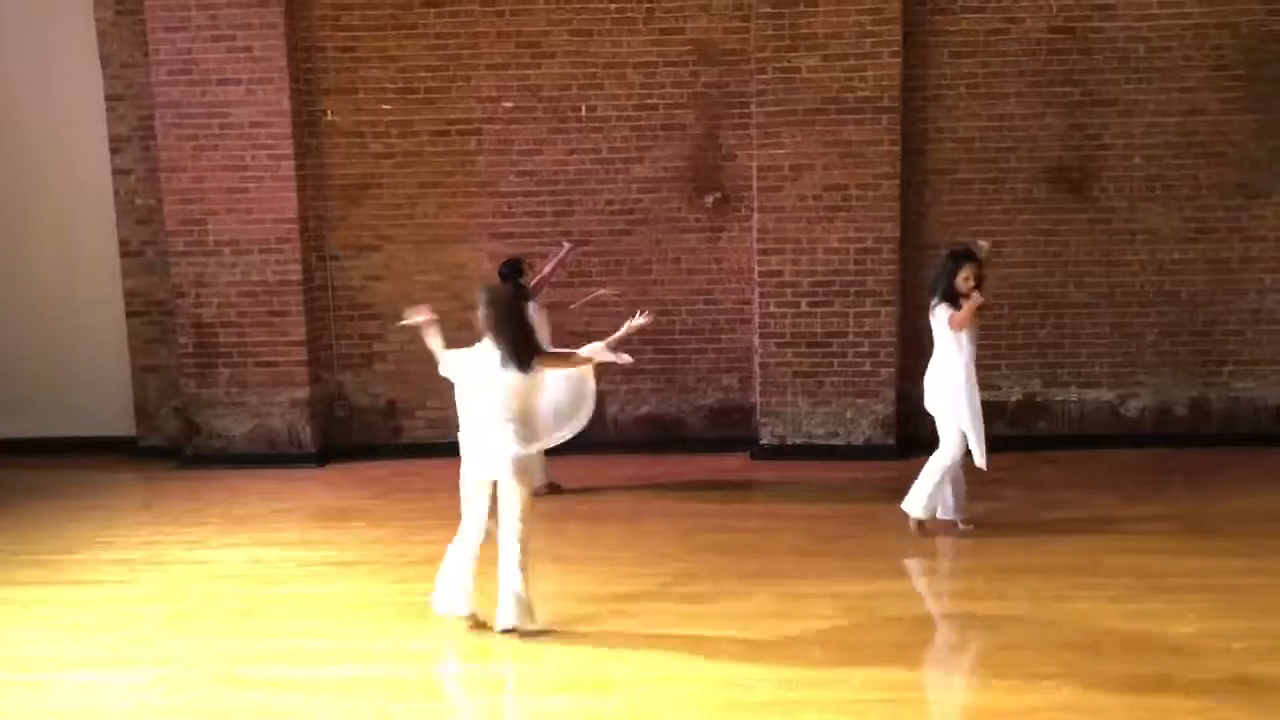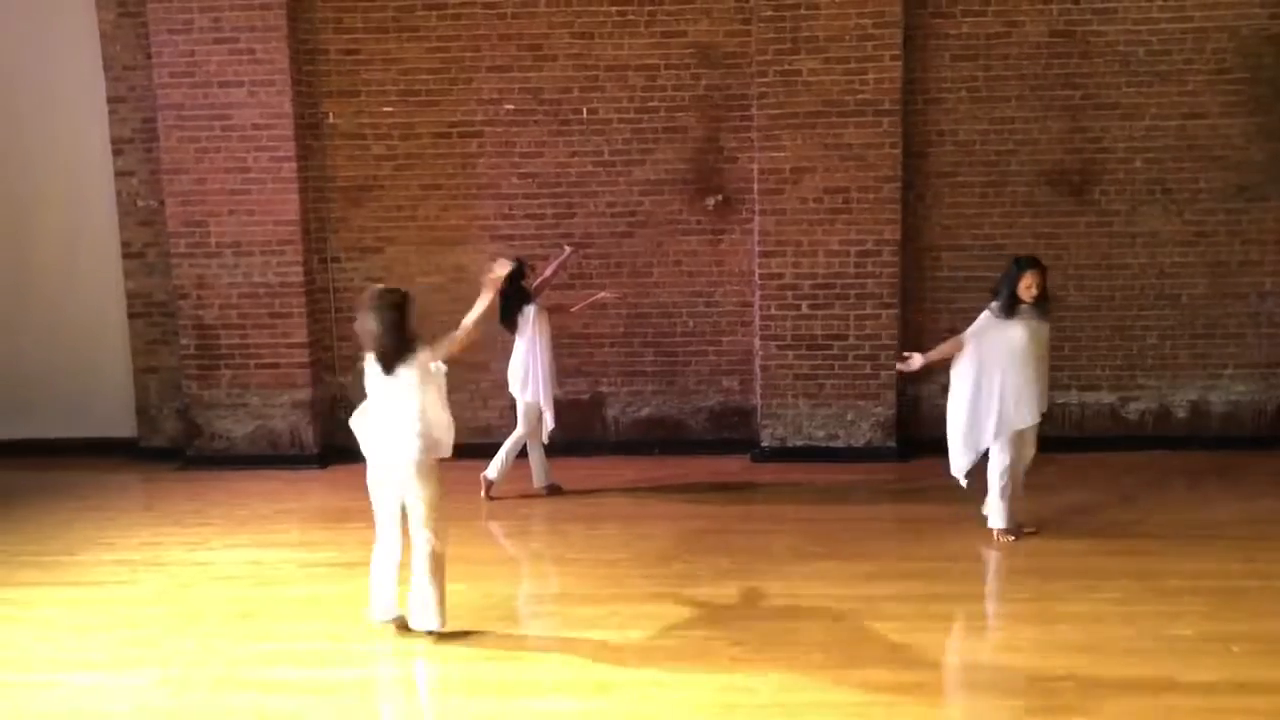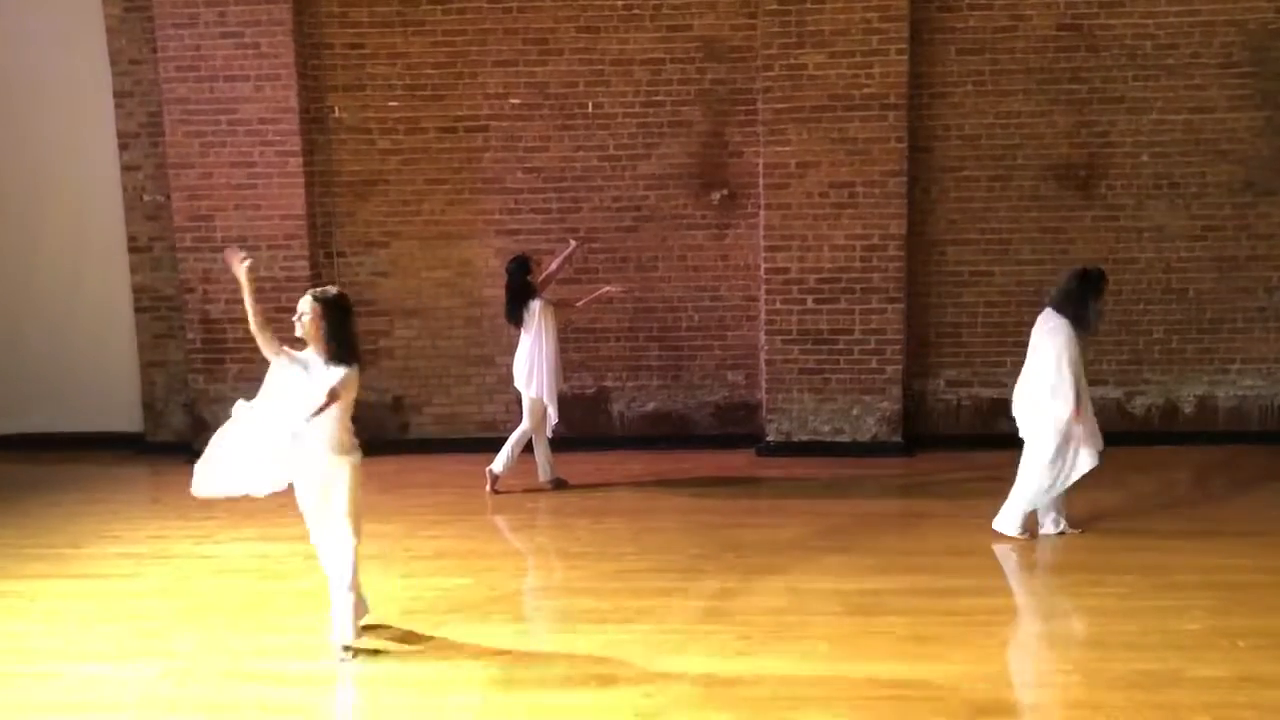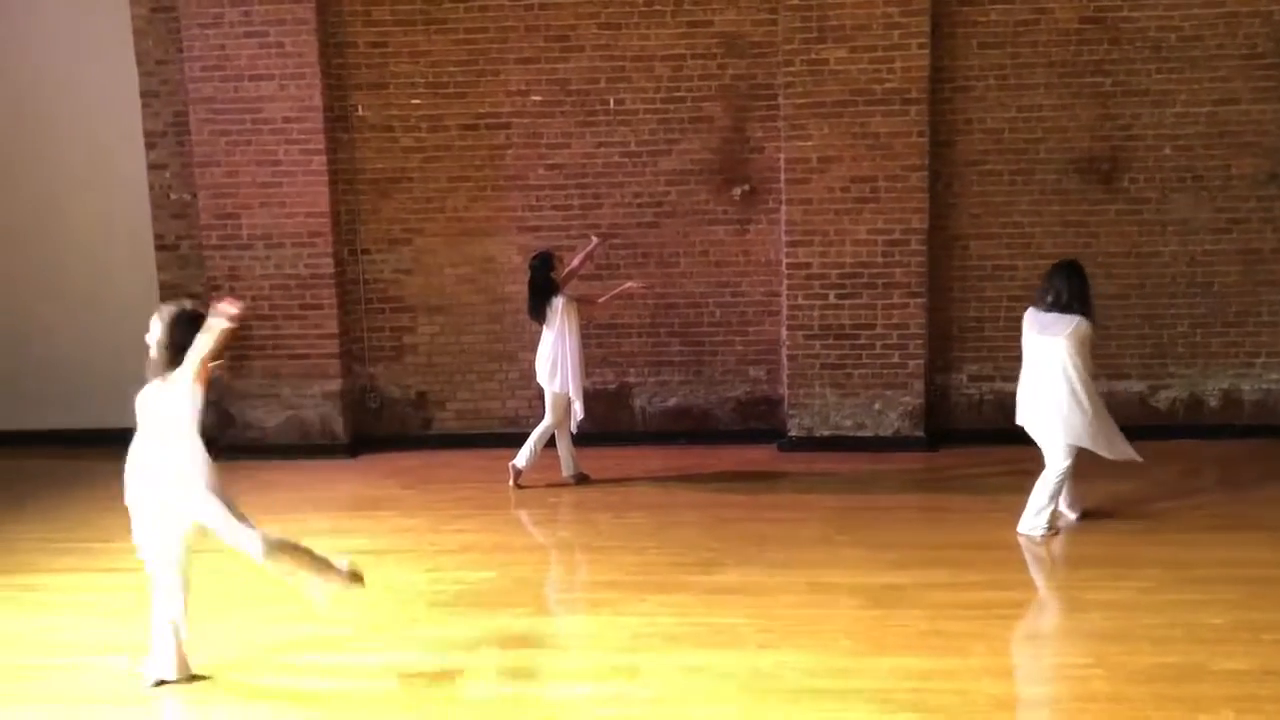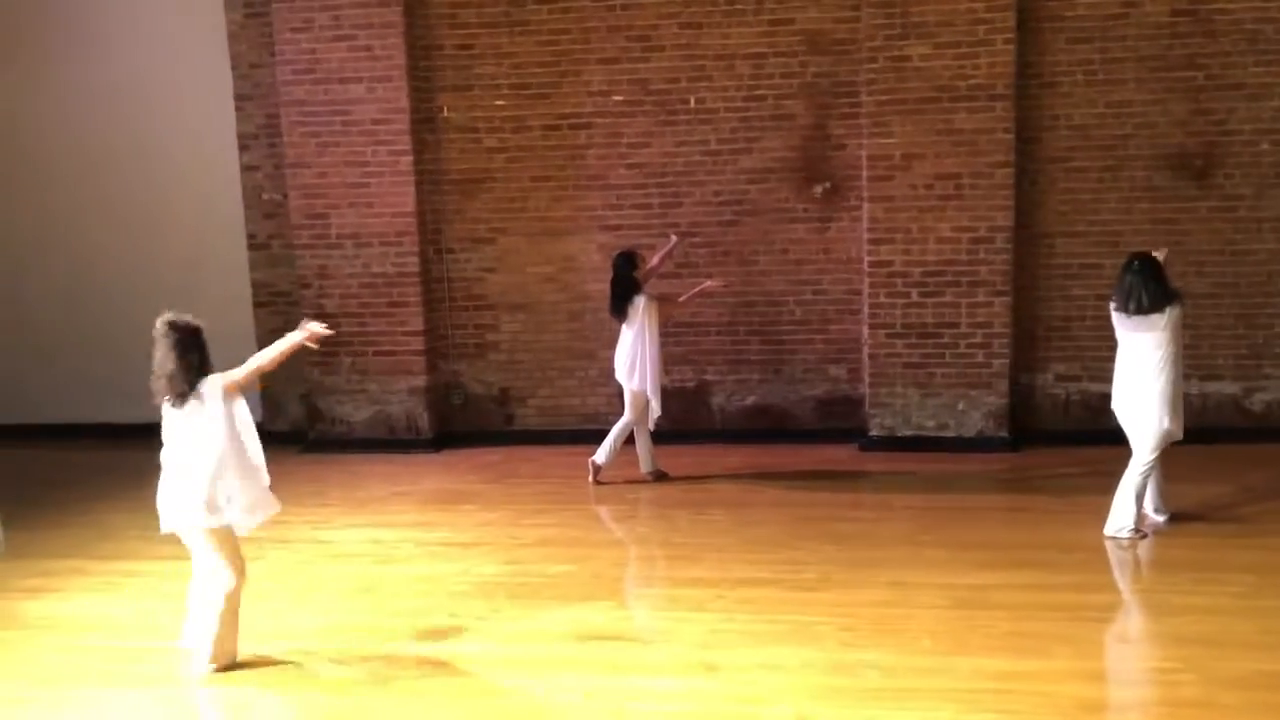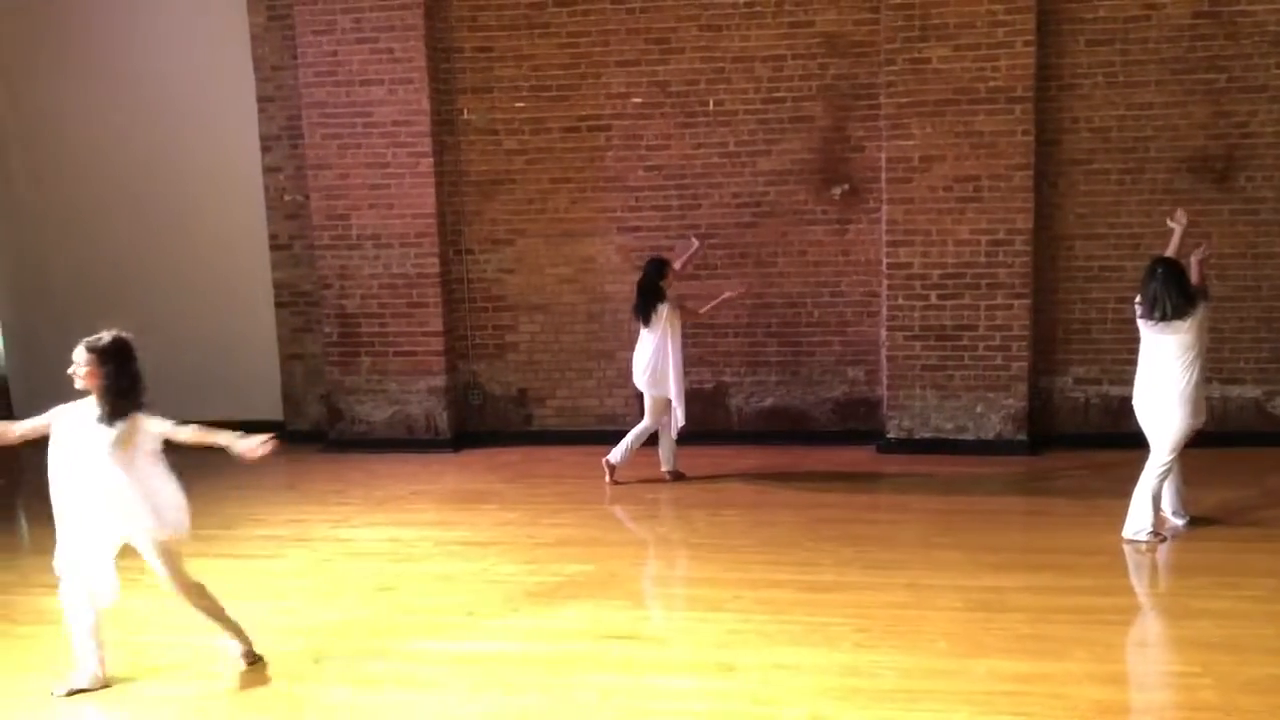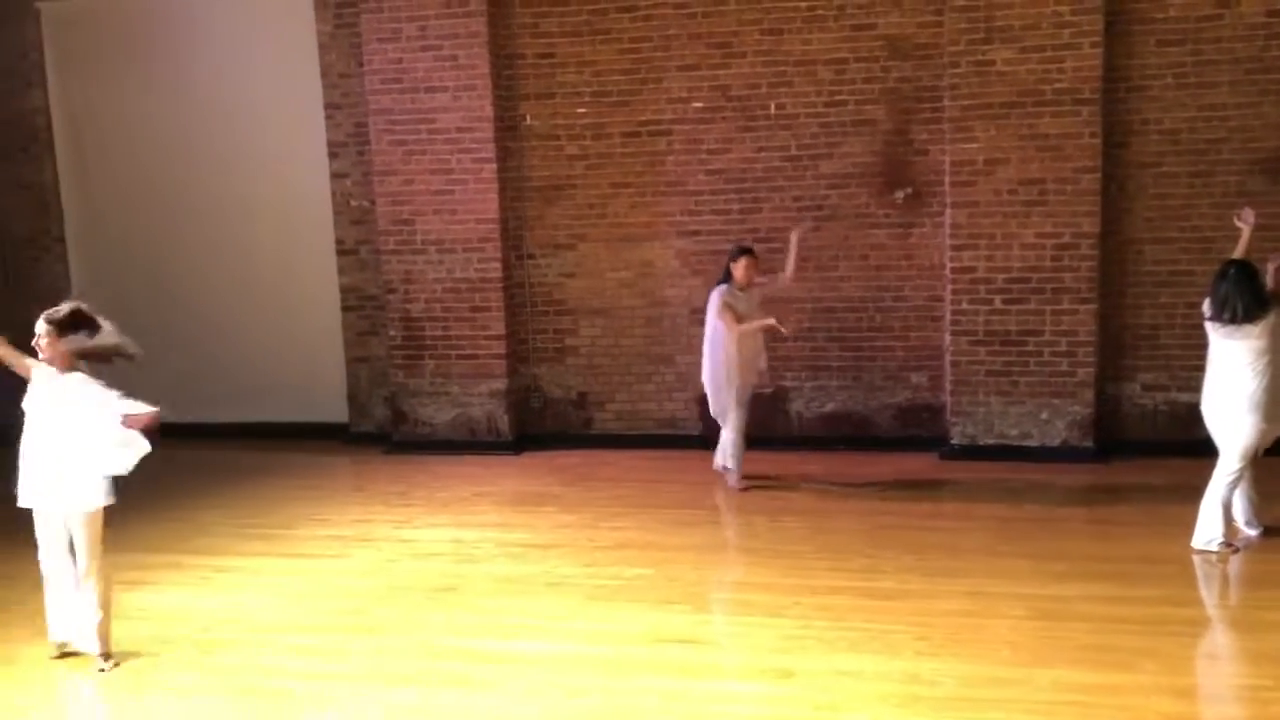
dt=0.7s
person 1, frame 1
left shoulder: (470, 359)
right shoulder: (530, 359)
left elbow: (442, 358)
right elbow: (581, 358)
left wrist: (430, 326)
right wrist: (620, 335)
left hip: (477, 456)
right hip: (515, 457)
left knee: (471, 531)
right knee: (511, 535)
left ankle: (455, 601)
right ankle: (513, 614)
person 1, frame 2
left shoulder: (374, 363)
right shoulder: (416, 361)
right elbow: (460, 338)
right wrist: (488, 293)
left hip: (382, 460)
right hip: (414, 462)
left knee: (387, 536)
right knee: (426, 538)
left ankle: (384, 608)
right ankle: (429, 618)
person 1, frame 3
left shoulder: (345, 371)
right shoulder: (292, 362)
left elbow: (323, 401)
right elbow: (261, 335)
left wrist: (296, 421)
right wrist: (245, 284)
left hip: (340, 464)
right hip: (304, 466)
left knee: (346, 542)
right knee: (325, 542)
left ankle: (344, 627)
right ankle: (346, 610)
person 1, frame 4
left shoulder: (184, 380)
right shoulder: (167, 383)
left elbow: (202, 352)
left wrist: (219, 322)
left hip: (193, 486)
right hip: (168, 493)
left knee: (255, 544)
right knee: (165, 575)
left ankle: (335, 573)
right ankle: (170, 662)
person 1, frame 5
left shoulder: (173, 399)
right shoulder: (211, 387)
right elbow: (253, 366)
right wrist: (298, 335)
left hip: (176, 498)
right hip: (202, 500)
left knee: (208, 567)
right knee: (228, 574)
left ankle: (198, 641)
right ankle: (214, 655)
person 1, frame 6
left shoulder: (132, 419)
right shoulder: (69, 415)
left elbow: (184, 432)
left wrist: (238, 441)
left hip: (140, 515)
right hip: (97, 520)
left knee: (179, 584)
right knee: (75, 592)
left ankle: (239, 642)
right ankle: (88, 672)
person 1, frame 7
left shoulder: (85, 388)
right shoulder: (43, 375)
left elbow: (126, 405)
left wrist: (141, 414)
left hip: (78, 489)
right hip: (43, 482)
left knee: (89, 564)
right knee: (54, 561)
left ankle: (98, 643)
right ankle: (68, 633)
person 2, frame 1
left shoulder: (959, 301)
right shoulder: (943, 308)
right elbow: (958, 322)
left wrist: (978, 258)
right wrist: (971, 306)
left hip: (958, 387)
right hip: (946, 388)
left knee: (955, 449)
right knee: (951, 449)
left ankle: (950, 510)
right ankle: (917, 508)
person 2, frame 2
left shoulder: (1038, 314)
right shoulder: (997, 314)
right elbow: (962, 341)
right wrist: (924, 358)
left hip: (1027, 400)
right hip: (1001, 398)
left knee: (1025, 455)
right knee: (1002, 459)
left ankle: (997, 509)
right ankle: (999, 522)
person 2, frame 3
left shoulder: (1052, 316)
right shoulder: (1064, 328)
right elbow: (1067, 377)
right wrist: (1077, 417)
left hip: (1041, 401)
right hip: (1044, 407)
left knee: (1057, 465)
right knee: (1042, 466)
left ankle: (1052, 522)
right ankle: (1009, 521)
person 2, frame 4
left shoulder: (1031, 316)
right shoulder: (1080, 325)
right elbow: (1081, 363)
left hip: (1031, 400)
right hip: (1060, 404)
left knee: (1059, 457)
right knee: (1060, 463)
left ankle: (1067, 508)
right ankle: (1033, 522)
person 2, frame 5
left shoulder: (1118, 311)
right shoulder: (1171, 314)
left elbow: (1133, 292)
right elbow: (1169, 295)
left wrist: (1153, 263)
right wrist: (1156, 269)
left hip: (1126, 398)
right hip: (1155, 400)
left knee: (1148, 455)
right knee: (1144, 461)
left ankle: (1154, 510)
right ankle: (1121, 524)
person 2, frame 6
left shoulder: (1142, 311)
right shoulder: (1193, 316)
left elbow: (1162, 272)
right elbow: (1199, 289)
left wrist: (1179, 232)
right wrist: (1197, 264)
left hip: (1146, 398)
right hip: (1176, 402)
left knee: (1167, 455)
right knee: (1162, 461)
left ankle: (1174, 513)
right ankle: (1138, 527)
person 2, frame 7
left shoulder: (1211, 314)
left elbow: (1231, 275)
left wrist: (1246, 232)
left hip: (1215, 404)
right hip: (1246, 408)
left knee: (1239, 463)
right knee: (1231, 469)
left ankle: (1248, 523)
right ankle: (1208, 536)
person 3, frame 1
left shoulder: (531, 303)
right shoulder: (525, 301)
left elbow: (565, 308)
right elbow: (546, 273)
left wrist: (596, 295)
right wrist: (566, 251)
left ankle: (541, 480)
person 3, frame 2
left shoulder: (532, 306)
right shoulder: (527, 303)
left elbow: (567, 311)
right elbow: (548, 276)
left wrist: (597, 298)
right wrist: (568, 254)
left hip: (533, 373)
right hip: (527, 374)
left knee: (534, 430)
right knee: (524, 430)
left ankle: (543, 481)
right ankle: (490, 475)
person 3, frame 3
left shoulder: (536, 302)
right shoulder: (533, 300)
left elbow: (570, 303)
right elbow: (556, 275)
left wrist: (599, 288)
right wrist: (572, 249)
left hip: (537, 368)
right hip: (533, 369)
left knee: (539, 425)
right knee: (529, 425)
left ankle: (548, 475)
right ankle: (495, 469)
person 3, frame 4
left shoulder: (556, 297)
right shoulder: (558, 299)
right wrist: (598, 251)
left hip: (557, 363)
right hip: (556, 365)
left knee: (562, 420)
right knee: (552, 420)
left ankle: (571, 470)
right ankle: (519, 464)
person 3, frame 5
left shoulder: (631, 294)
right shoulder: (642, 301)
left elbow: (656, 268)
right elbow: (676, 300)
left wrist: (674, 248)
right wrist: (700, 282)
left hip: (634, 362)
right hip: (636, 364)
left knee: (641, 418)
right knee: (631, 418)
left ankle: (649, 467)
right ankle: (598, 460)
person 3, frame 6
left shoulder: (650, 299)
right shoulder: (668, 308)
left elbow: (676, 268)
right elbow: (698, 314)
left wrist: (694, 249)
right wrist: (724, 297)
left hip: (651, 366)
right hip: (656, 369)
left knee: (667, 416)
right knee: (652, 422)
left ankle: (669, 466)
right ankle: (613, 459)
person 3, frame 7
left shoulder: (754, 290)
right shoulder: (721, 295)
left elbow: (787, 277)
right elbow: (735, 328)
left wrist: (793, 244)
right wrist: (764, 322)
left hip: (747, 365)
right hip: (726, 365)
left knee: (738, 417)
right knee: (734, 417)
left ankle: (722, 461)
right ankle: (732, 470)
